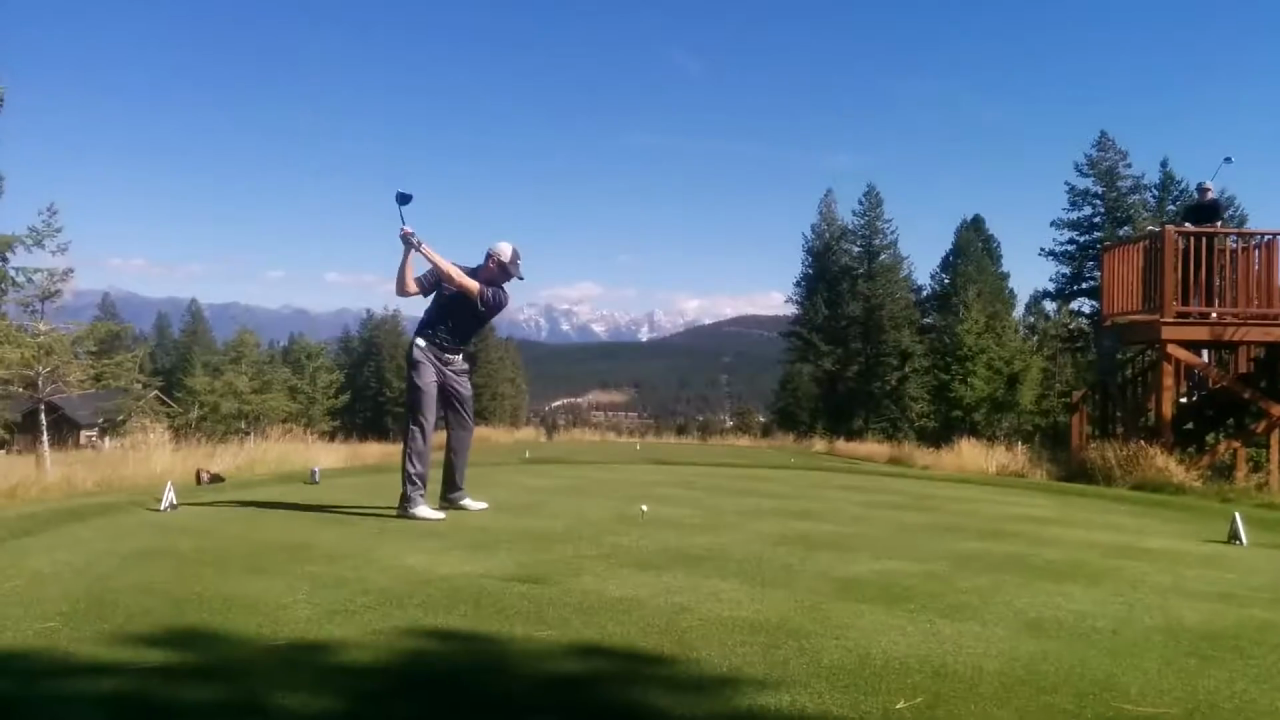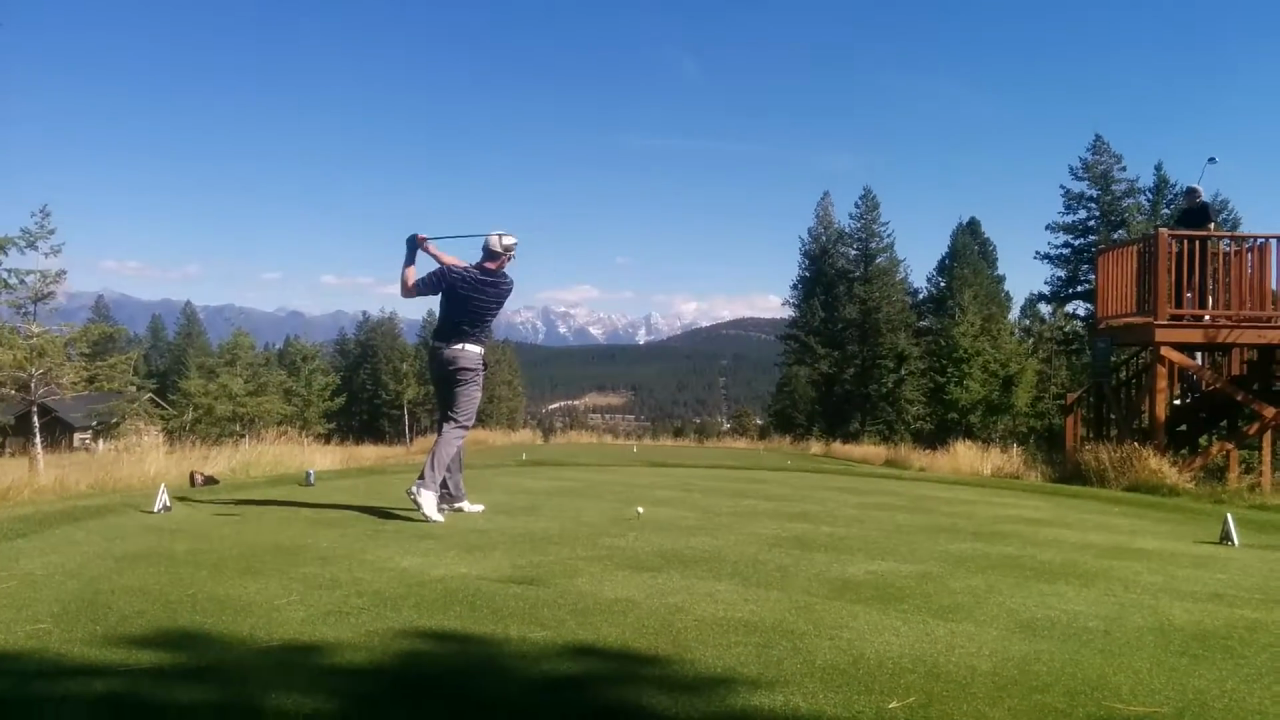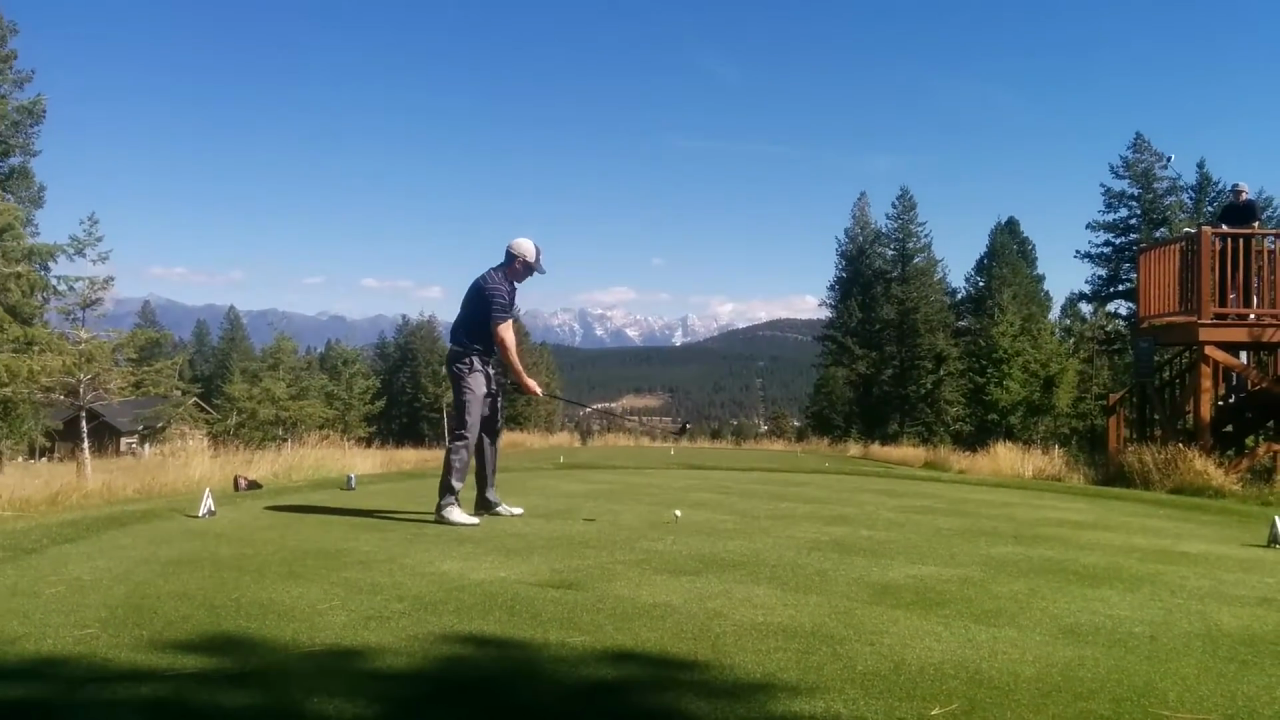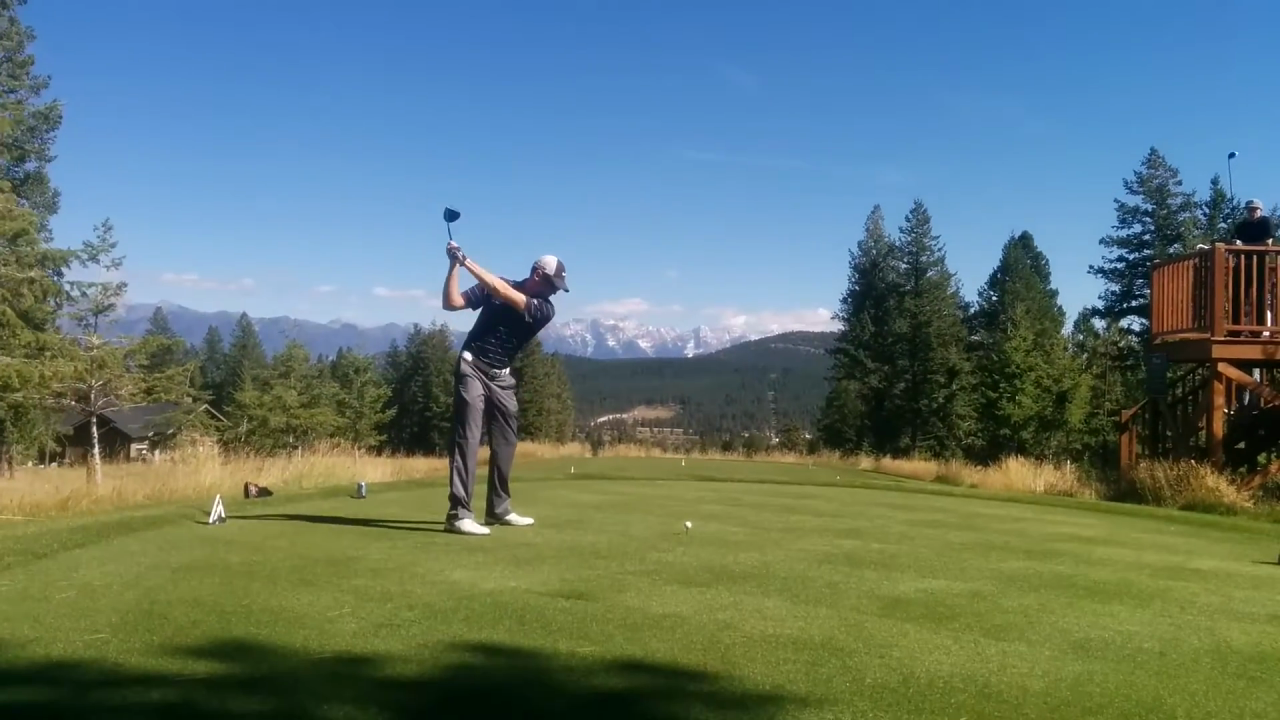
dt=1s
person 1, frame 1
left shoulder: (497, 297)
right shoulder: (446, 270)
left elbow: (459, 280)
right elbow: (404, 290)
left wrist: (424, 250)
right wrist: (409, 251)
left hip: (454, 362)
right hip: (425, 353)
left knee: (461, 429)
right knee: (420, 425)
left ankle: (453, 494)
right ankle: (411, 499)
person 1, frame 2
left shoulder: (449, 275)
right shoulder: (505, 285)
left elbow: (408, 290)
left wrist: (411, 254)
right wrist: (431, 250)
left hip: (439, 354)
right hip: (468, 358)
left knee: (450, 423)
right knee: (457, 426)
left ankle: (452, 495)
right ankle: (426, 486)
person 1, frame 3
left shoulder: (507, 287)
right shoulder: (493, 287)
left elbow: (508, 332)
right elbow: (502, 340)
left wrist: (516, 375)
right wrist: (523, 378)
left hip: (483, 363)
right hip: (467, 361)
left knee: (490, 430)
right knee: (466, 430)
left ankle: (487, 500)
right ankle: (448, 504)
person 1, frame 4
left shoulder: (544, 310)
right shoulder: (494, 286)
left elbow: (504, 293)
right elbow: (450, 303)
left wrist: (468, 263)
right wrist: (454, 265)
left hip: (501, 376)
right hip: (472, 368)
left knee: (505, 443)
right knee: (467, 440)
left ankle: (499, 509)
right ankle: (459, 514)
